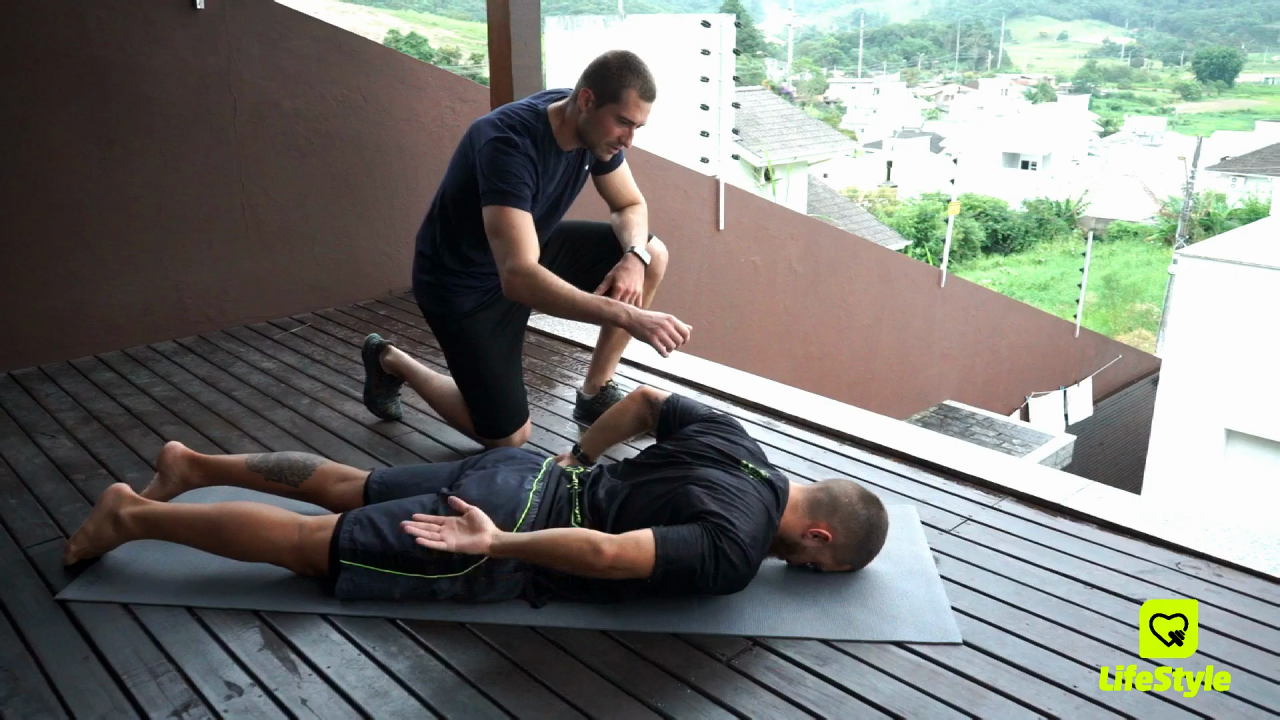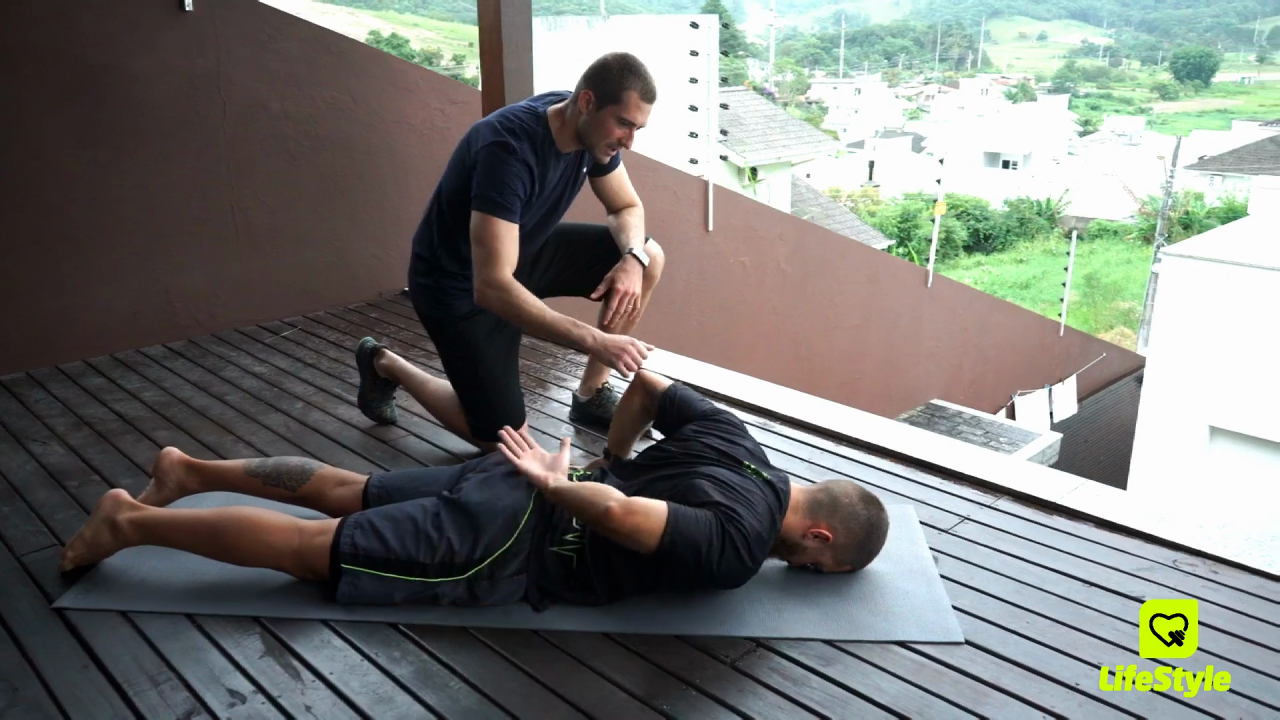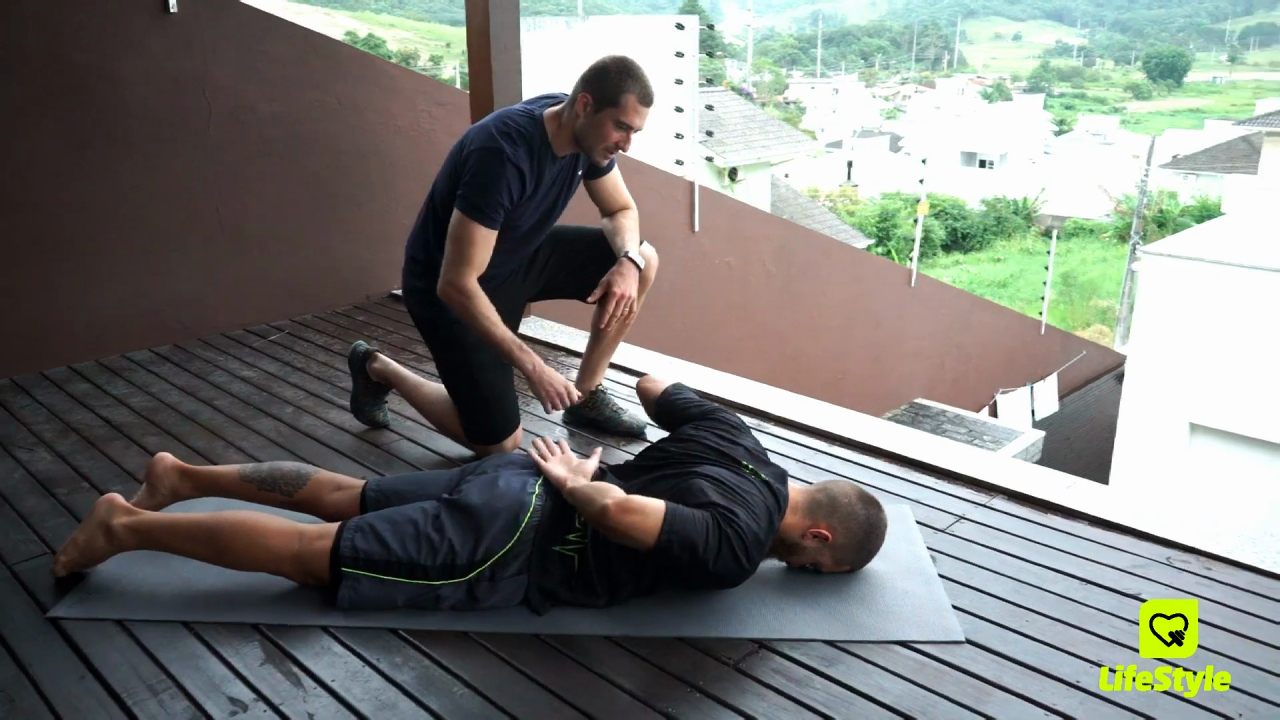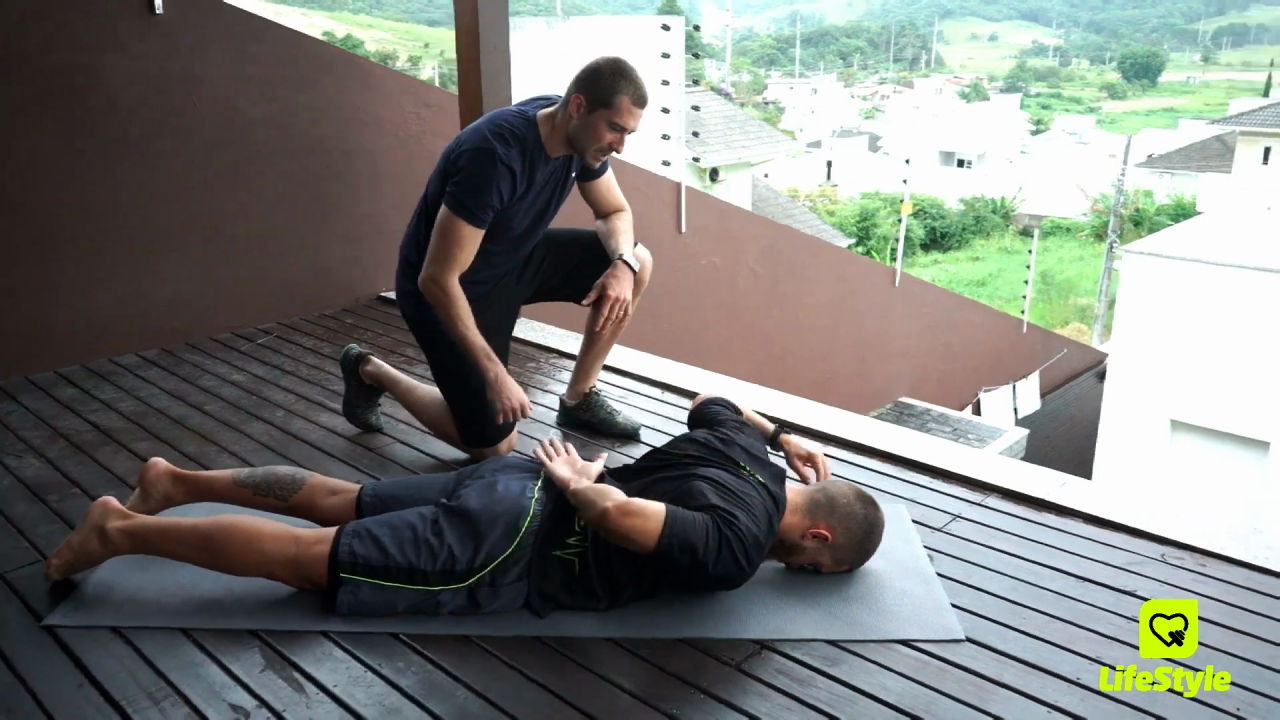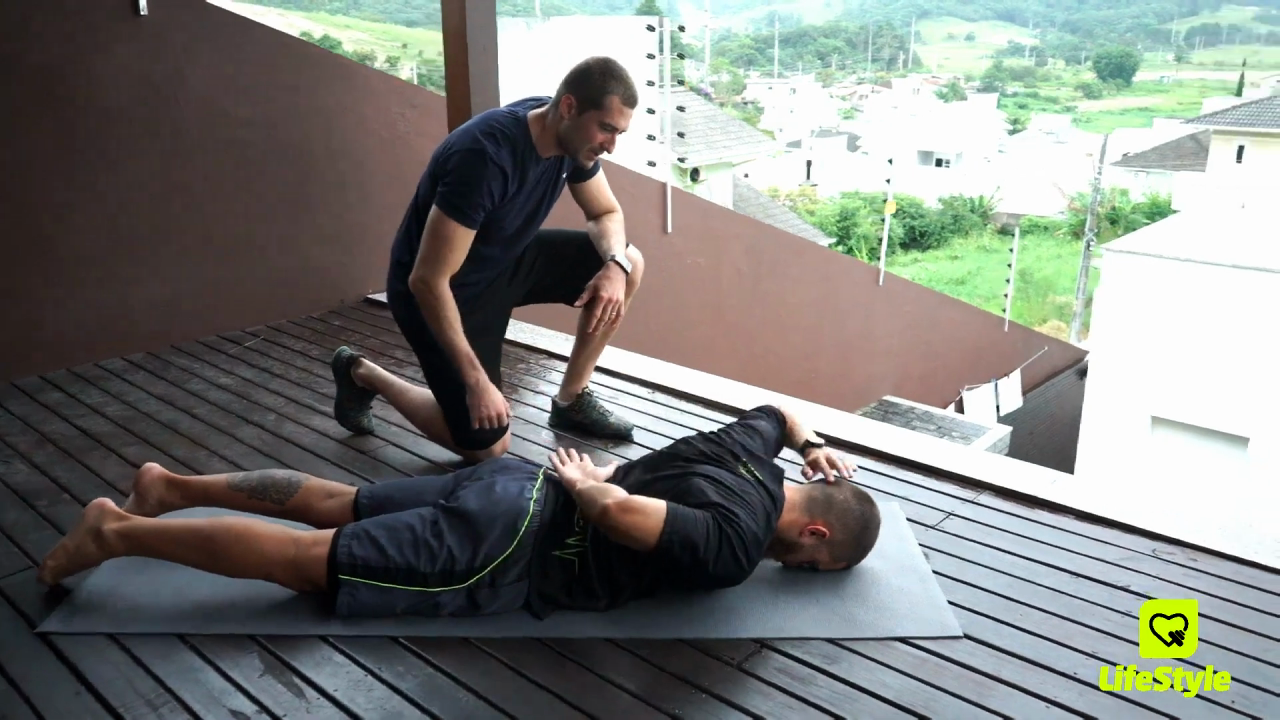
dt=0.2s
person 1, frame 1
left shoulder: (734, 442)
right shoulder: (735, 551)
left elbow: (646, 396)
right elbow: (605, 553)
right wrist: (496, 544)
left hip: (524, 480)
right hip: (498, 534)
left knee: (345, 486)
right knee: (314, 544)
left ankle: (194, 463)
right ankle: (137, 514)
person 1, frame 2
left shoulder: (735, 440)
right shoulder: (740, 543)
left elbow: (643, 379)
right elbow: (622, 517)
right wrist: (562, 489)
left hip: (520, 483)
right hip: (506, 547)
left knee: (344, 493)
right knee: (311, 550)
left ankle: (188, 471)
right ankle: (132, 522)
person 1, frame 3
left shoulder: (732, 439)
right shoulder: (738, 545)
left elbow: (653, 386)
right elbow: (618, 513)
right wrist: (573, 484)
left hip: (514, 484)
right hip: (504, 547)
left knee: (341, 499)
right knee: (308, 554)
left ankle: (183, 476)
right ankle: (129, 524)
person 1, frame 4
left shoulder: (740, 450)
right shoulder: (739, 546)
left elbow: (707, 403)
right elbow: (617, 517)
left wrist: (782, 438)
right wrist: (576, 487)
left hip: (511, 486)
right hip: (504, 551)
left knee: (336, 500)
right knee: (305, 557)
left ankle: (176, 480)
right ankle: (124, 528)
person 1, frame 5
left shoulder: (747, 454)
right shoulder: (737, 544)
left elbow: (771, 409)
right elbow: (617, 511)
left wrist: (813, 444)
right wrist: (583, 483)
left hip: (514, 490)
right hip: (504, 550)
left knee: (331, 502)
right knee: (304, 558)
left ankle: (170, 486)
right ankle: (119, 530)
person 2, frame 1
left shoulder: (597, 127)
right shoulder: (508, 145)
left elbow: (631, 206)
right elbow: (519, 278)
left wrist: (634, 257)
right wrist: (628, 317)
right hip: (462, 281)
left knee: (652, 256)
right knee: (509, 437)
left ankle: (596, 392)
right ankle: (392, 363)
person 2, frame 2
left shoulder: (592, 130)
right shoulder: (507, 149)
left elbow: (627, 207)
right elbow: (492, 286)
left wrist: (631, 259)
right wrist: (595, 341)
left hip: (524, 250)
right hip: (457, 284)
left knee: (648, 258)
right knee: (504, 440)
left ankle: (591, 396)
right ankle: (384, 367)
person 2, frame 3
left shoulder: (588, 132)
right shoulder: (502, 154)
left elbow: (622, 210)
right elbow: (455, 284)
left wrist: (628, 261)
right wrist: (533, 367)
left hip: (521, 255)
right hip: (456, 289)
left knee: (642, 262)
right knee: (500, 442)
left ankle: (586, 397)
right ankle: (378, 370)
person 2, frame 4
left shoulder: (582, 134)
right shoulder: (494, 154)
left elbow: (615, 212)
right elbow: (436, 280)
left wrist: (622, 263)
right wrist: (495, 375)
left hip: (514, 258)
right hip: (451, 290)
left knee: (636, 264)
right knee: (493, 445)
left ankle: (578, 399)
right ankle: (370, 372)
person 2, frame 5
left shoulder: (573, 136)
right shoulder: (485, 156)
left elbow: (607, 213)
right elbow: (427, 281)
left wrist: (614, 264)
right wrist: (476, 381)
left hip: (506, 260)
right hip: (445, 291)
left knee: (628, 265)
right knee: (487, 446)
left ankle: (571, 400)
right ankle: (363, 375)
